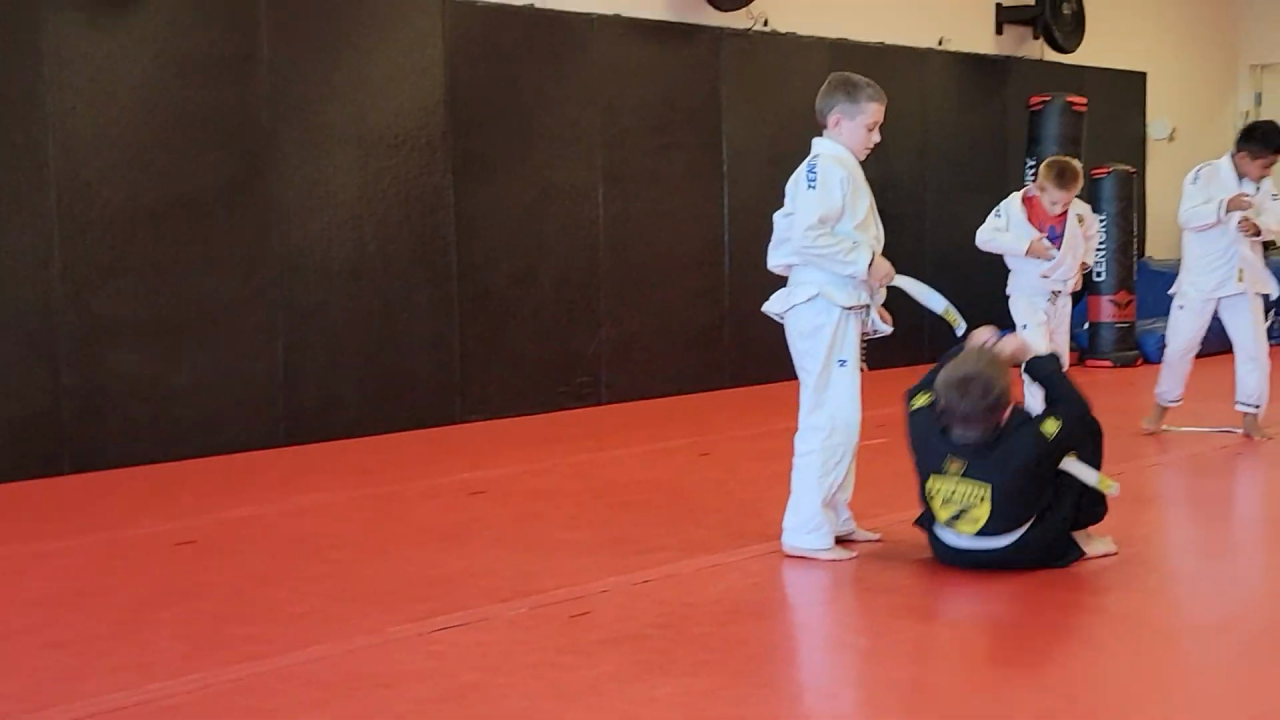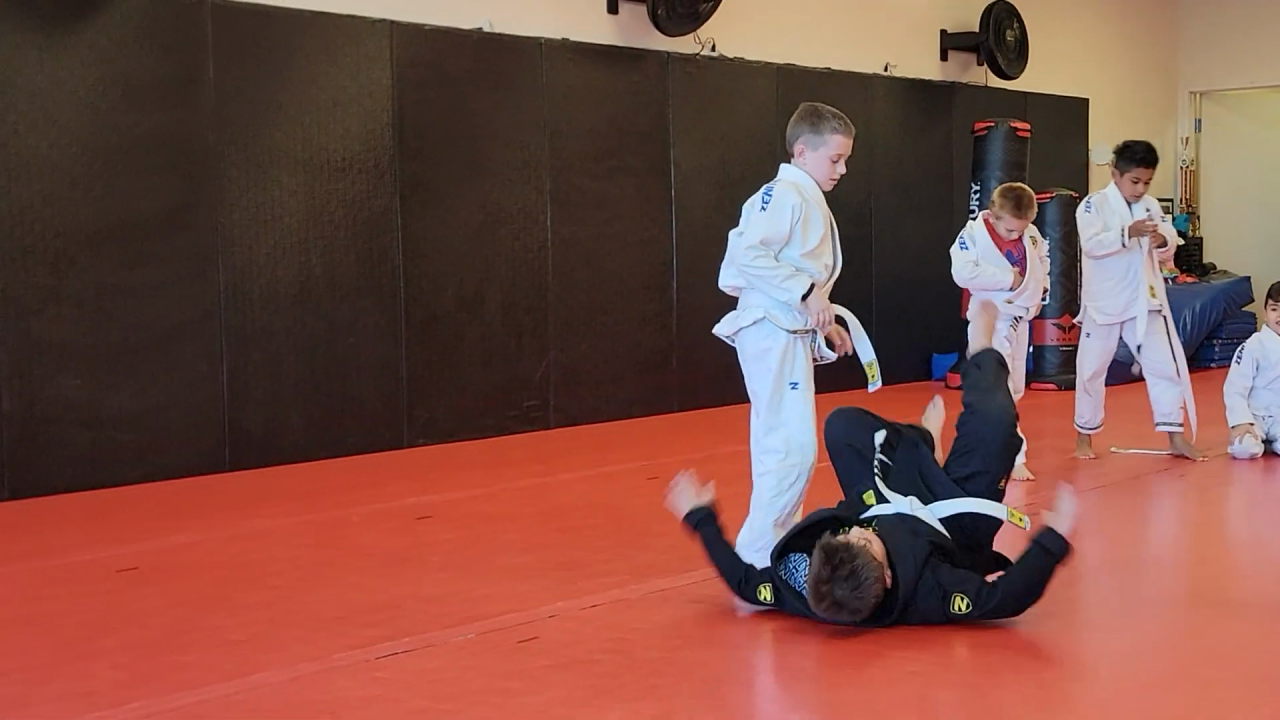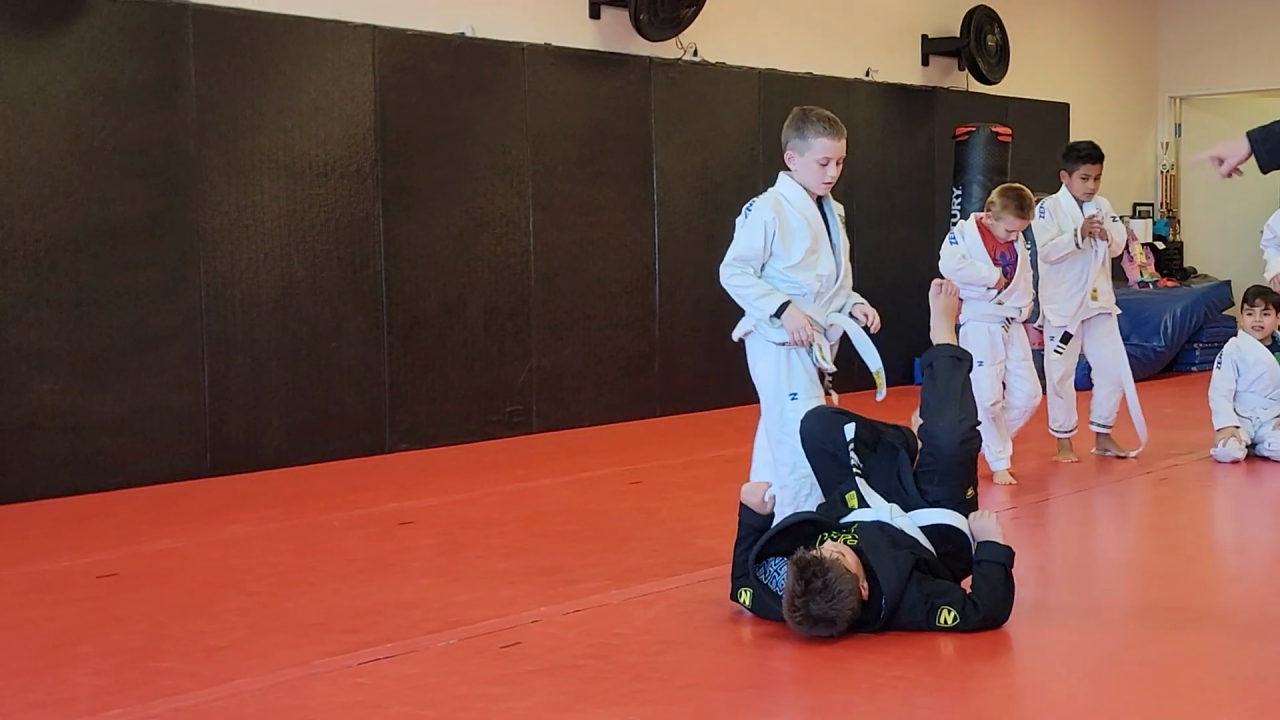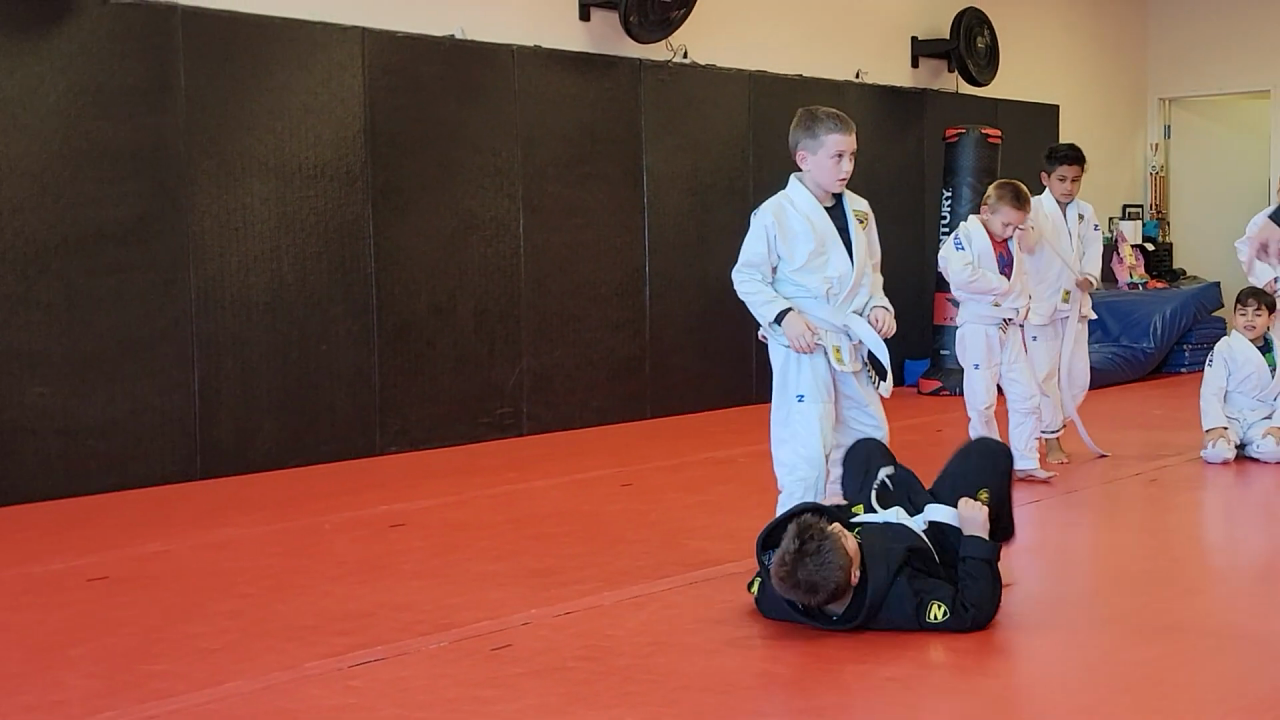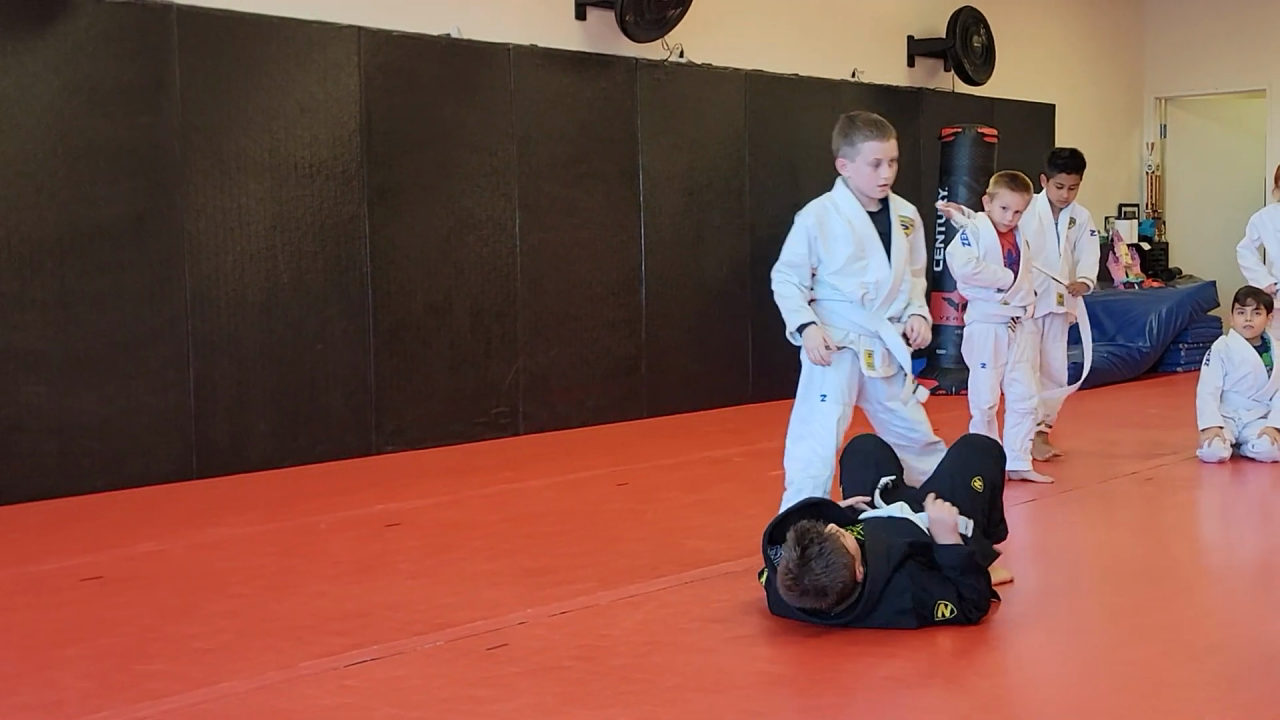
dt=0.3s
person 1, frame 1
left shoulder: (840, 169)
right shoulder: (825, 167)
right elbow: (807, 238)
left wrist: (866, 298)
right wrist: (868, 261)
left hip: (838, 309)
right hip: (823, 311)
left knee: (839, 419)
right knee: (828, 420)
left ankle: (834, 518)
right ankle: (807, 531)
person 1, frame 2
left shoulder: (810, 200)
right shoulder: (783, 196)
right elbow: (747, 258)
left wrist: (825, 321)
right wrist: (807, 291)
left hip: (791, 336)
right hip: (772, 336)
left knee: (779, 444)
right knee: (793, 443)
left ankle: (774, 541)
right ankle: (757, 547)
person 1, frame 3
left shoulder: (830, 210)
right shoulder: (767, 210)
right elbow: (734, 274)
left wrist: (852, 303)
right wrist: (783, 309)
left hip: (806, 345)
right hip: (779, 345)
left knee: (782, 446)
right knee: (806, 446)
person 1, frame 4
left shoulder: (859, 210)
right shoulder: (776, 214)
right elbow: (747, 277)
left wrist: (880, 305)
right wrist: (784, 315)
left hip: (850, 344)
right hip: (802, 347)
left knee: (869, 437)
right knee: (807, 448)
person 1, frame 5
left shoulder: (905, 215)
right shoulder: (818, 216)
right elbow: (786, 278)
left wrist: (917, 313)
right wrist: (806, 326)
left hip: (885, 348)
right hip: (835, 349)
left knee: (915, 436)
right knee: (816, 447)
person 2, frame 1
right shoulder: (1204, 176)
right elbow: (1186, 218)
right wrist: (1224, 208)
left hip: (1242, 280)
right hip: (1199, 280)
left knee: (1254, 348)
right knee: (1180, 345)
left ankle: (1251, 415)
right ankle: (1162, 405)
person 2, frame 2
left shoulder: (1150, 206)
right shoulder: (1094, 204)
left elbow: (1170, 240)
right elbow: (1091, 245)
left wrist: (1163, 241)
right wrist: (1128, 233)
left hip: (1144, 301)
right hip: (1103, 303)
left knee: (1164, 364)
right knee: (1092, 370)
left ankle: (1177, 436)
right ankle: (1084, 436)
person 2, frame 3
left shoulder: (1102, 206)
right shoulder: (1048, 208)
left elbow: (1119, 243)
right elbow: (1047, 251)
left wrist: (1108, 237)
right wrist: (1080, 234)
left hip: (1098, 302)
right hip: (1062, 305)
left knee: (1112, 368)
right knee: (1060, 373)
left ankle: (1102, 435)
right ankle: (1064, 440)
person 2, frame 4
left shoulder: (1086, 212)
right shoulder: (1031, 208)
left elbow: (1093, 250)
left wrist: (1089, 277)
left hip: (1075, 304)
right hip: (1040, 305)
left knee: (1077, 374)
right knee: (1045, 373)
left ankle: (1056, 431)
right ankle: (1051, 439)
person 2, frame 5
left shoulder: (1082, 217)
right shoulder: (1024, 207)
left elbow: (1089, 254)
left wrist: (1084, 280)
right wrist: (963, 214)
left hip: (1059, 304)
left knee: (1056, 372)
left ankle: (1043, 430)
right ankle: (1033, 433)
person 3, frame 1
left shoulder: (927, 429)
right shoulder: (1021, 450)
left elbow: (925, 390)
right elbow: (1078, 418)
left wrist: (970, 350)
right wrist: (1035, 358)
right hip: (1016, 552)
right knee: (1081, 441)
right ankle: (1077, 537)
person 3, frame 2
left shoulder: (799, 596)
right shoulder: (926, 595)
left elbow: (744, 581)
right elbow: (1006, 597)
left wrist: (699, 514)
right wrist: (1054, 538)
right hip: (948, 530)
left knee: (844, 422)
right knee: (992, 425)
left ankle: (924, 442)
right ankle: (983, 358)
person 3, frame 3
left shoulder: (784, 600)
right shoulder: (904, 602)
left elbow: (743, 582)
right elbow: (988, 611)
left wrist: (752, 514)
right wrist: (992, 545)
right hip: (933, 534)
left knee: (819, 424)
right knee: (947, 439)
left ankle: (910, 440)
right ankle: (944, 346)
person 3, frame 4
left shoulder: (777, 599)
right shoulder: (898, 600)
right elbow: (975, 612)
left wrist: (819, 515)
right wrist: (978, 538)
left knee: (867, 450)
right knee: (988, 453)
person 3, frame 5
left shoulder: (786, 596)
right shoulder: (903, 595)
left elbow: (772, 564)
right elbow: (972, 605)
left wrist: (829, 512)
right wrist: (950, 540)
left knee: (865, 448)
right knee: (978, 449)
person 4, frame 1
left shoulder: (1081, 211)
right shoulder: (1015, 205)
left elbow: (1090, 233)
right elbow: (984, 237)
left wrist: (1082, 263)
right wrist: (1025, 244)
left hip: (1061, 296)
right hip: (1027, 298)
left knee: (1057, 364)
right knee: (1038, 358)
left ankle: (1041, 413)
person 4, frame 2
left shoulder: (1031, 235)
right shoulder: (973, 234)
left elbow: (1043, 259)
right elbow: (963, 274)
left wrist: (1039, 290)
right wrist: (1008, 277)
left hip: (1020, 323)
right hip: (989, 324)
left knee: (1013, 394)
right ankle: (1014, 459)
person 4, frame 3
left shoulder: (1016, 239)
right shoulder: (965, 233)
right elbow: (950, 266)
left wrist: (1024, 296)
right wrist: (992, 276)
left hip: (1012, 326)
right hip: (980, 326)
left knee: (1028, 394)
right knee: (987, 400)
left ankle: (987, 442)
right ankle: (999, 462)
person 4, frame 4
left shoulder: (1012, 241)
right shoulder: (966, 236)
right elbow: (959, 273)
left wrist: (1020, 304)
right wrist: (1000, 284)
left hip: (1010, 328)
right hip: (978, 327)
left knee: (1026, 397)
right knee: (982, 403)
left ankle: (1025, 461)
person 4, frame 5
left shoulder: (1019, 238)
right shoulder: (973, 231)
right elbow: (964, 267)
left wrist: (1025, 299)
right wrist: (1005, 277)
left hip: (1017, 326)
right hip: (985, 326)
left knee: (1024, 398)
right knee: (985, 401)
left ankle: (1018, 463)
